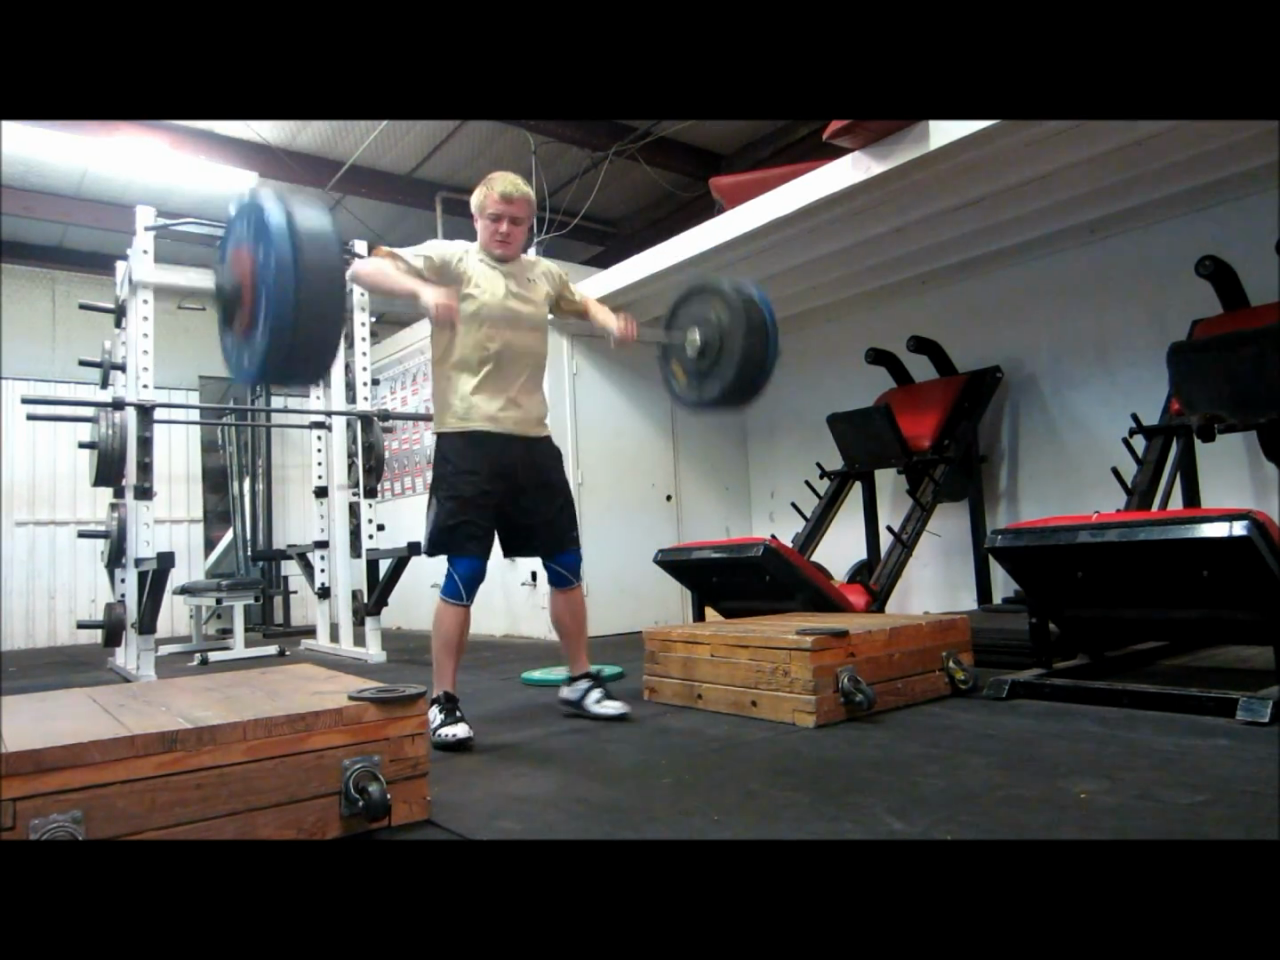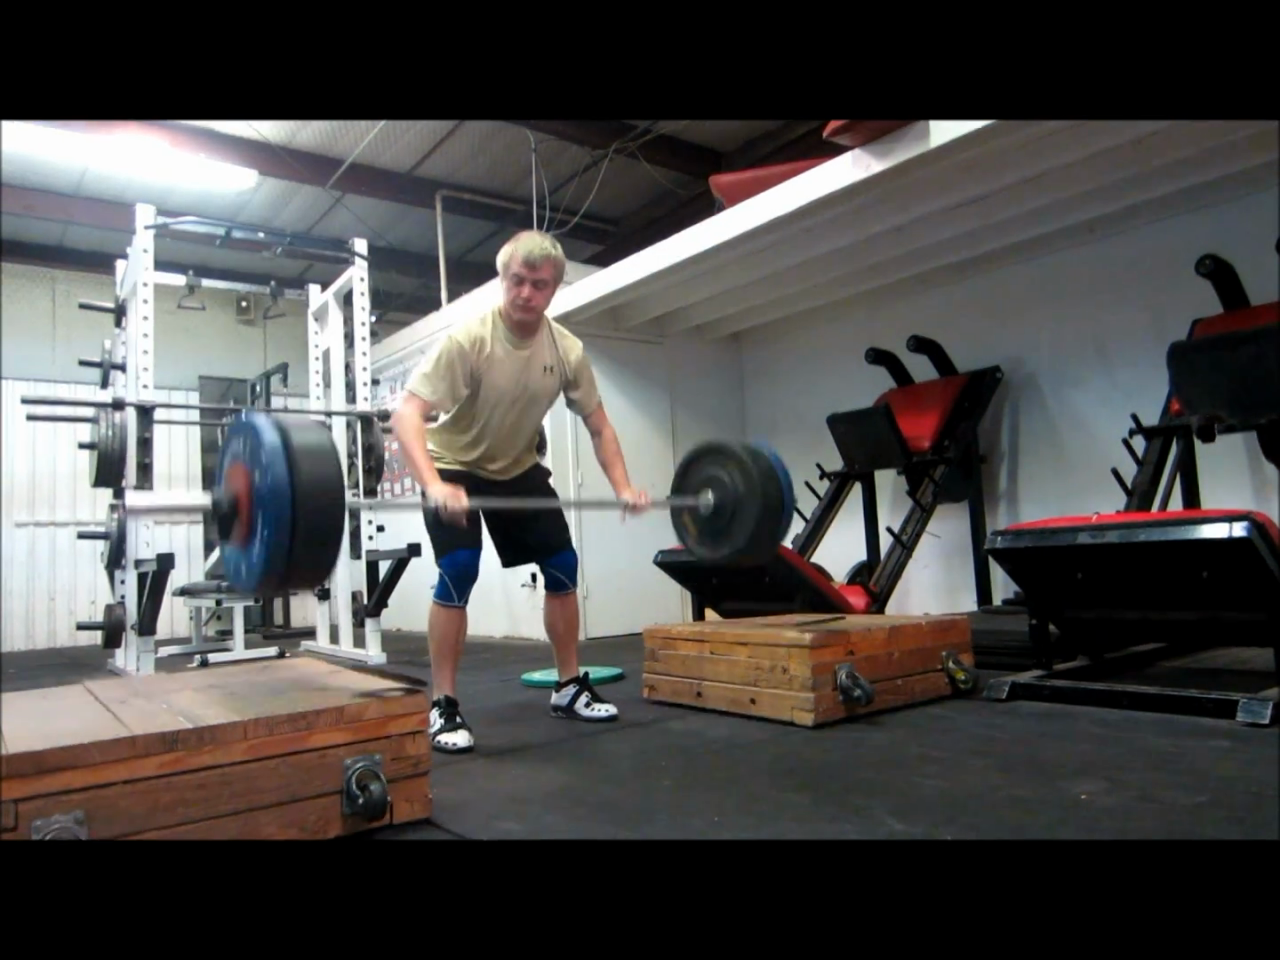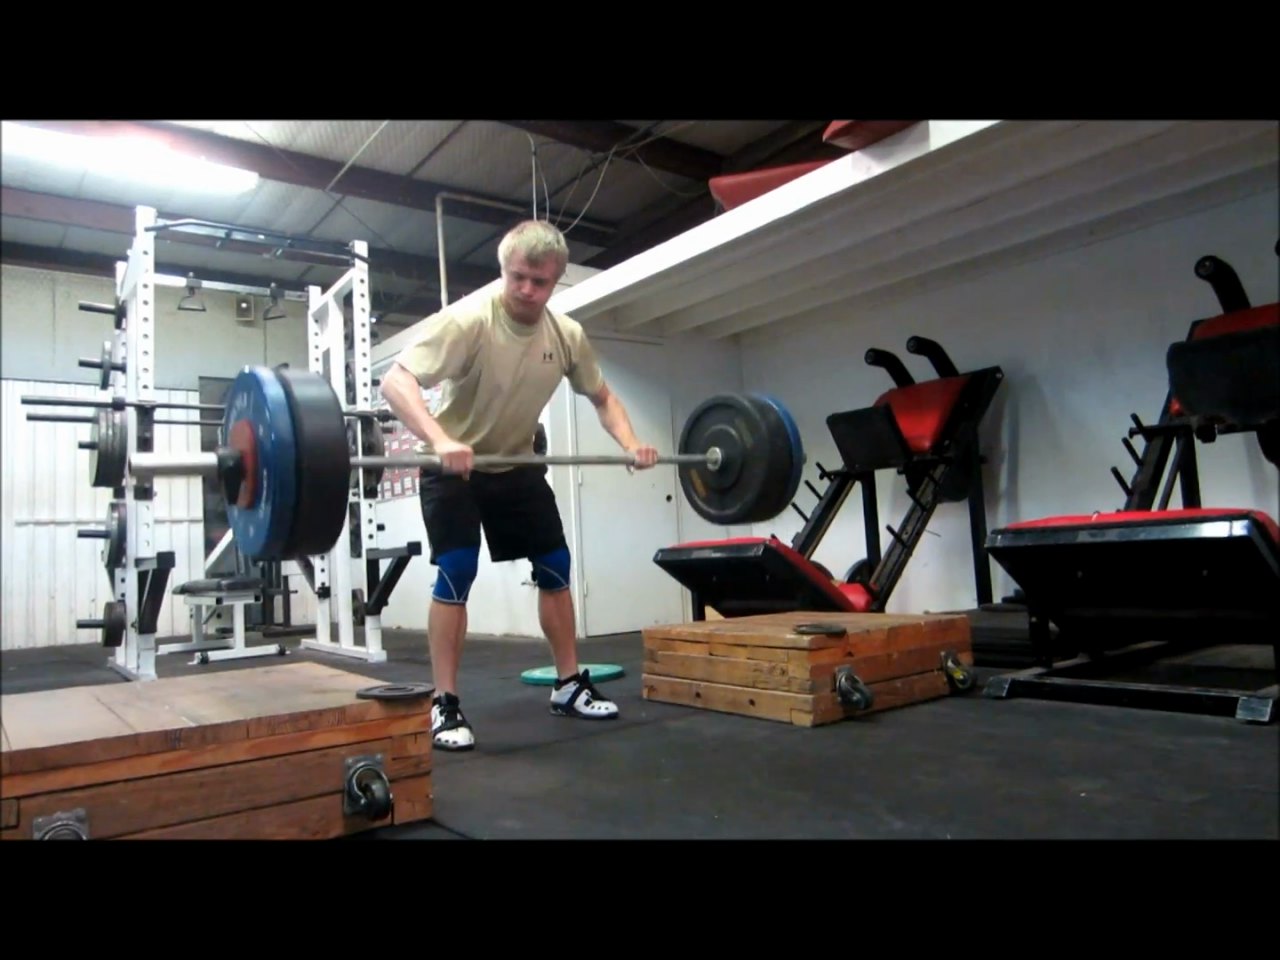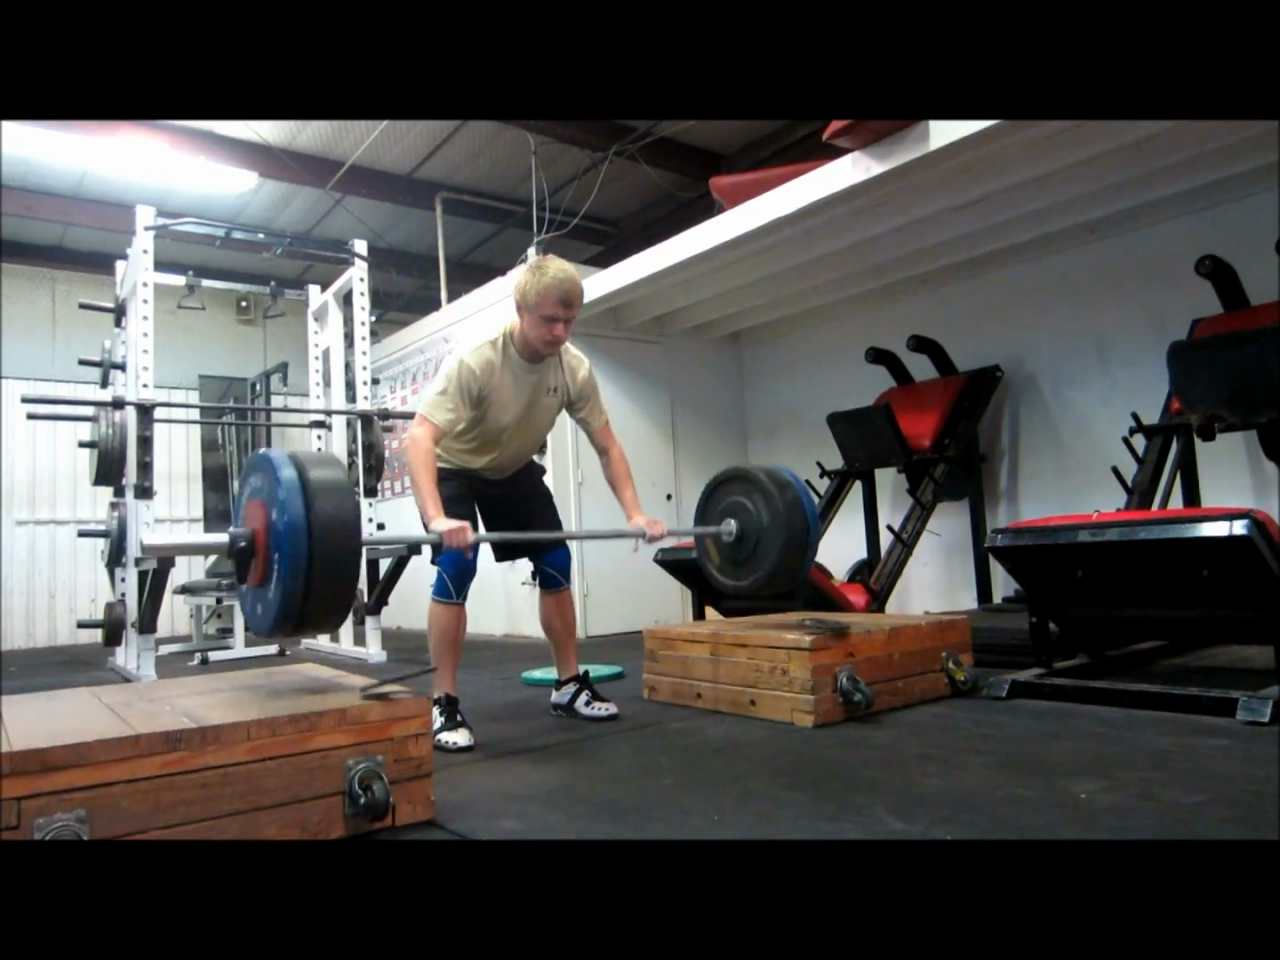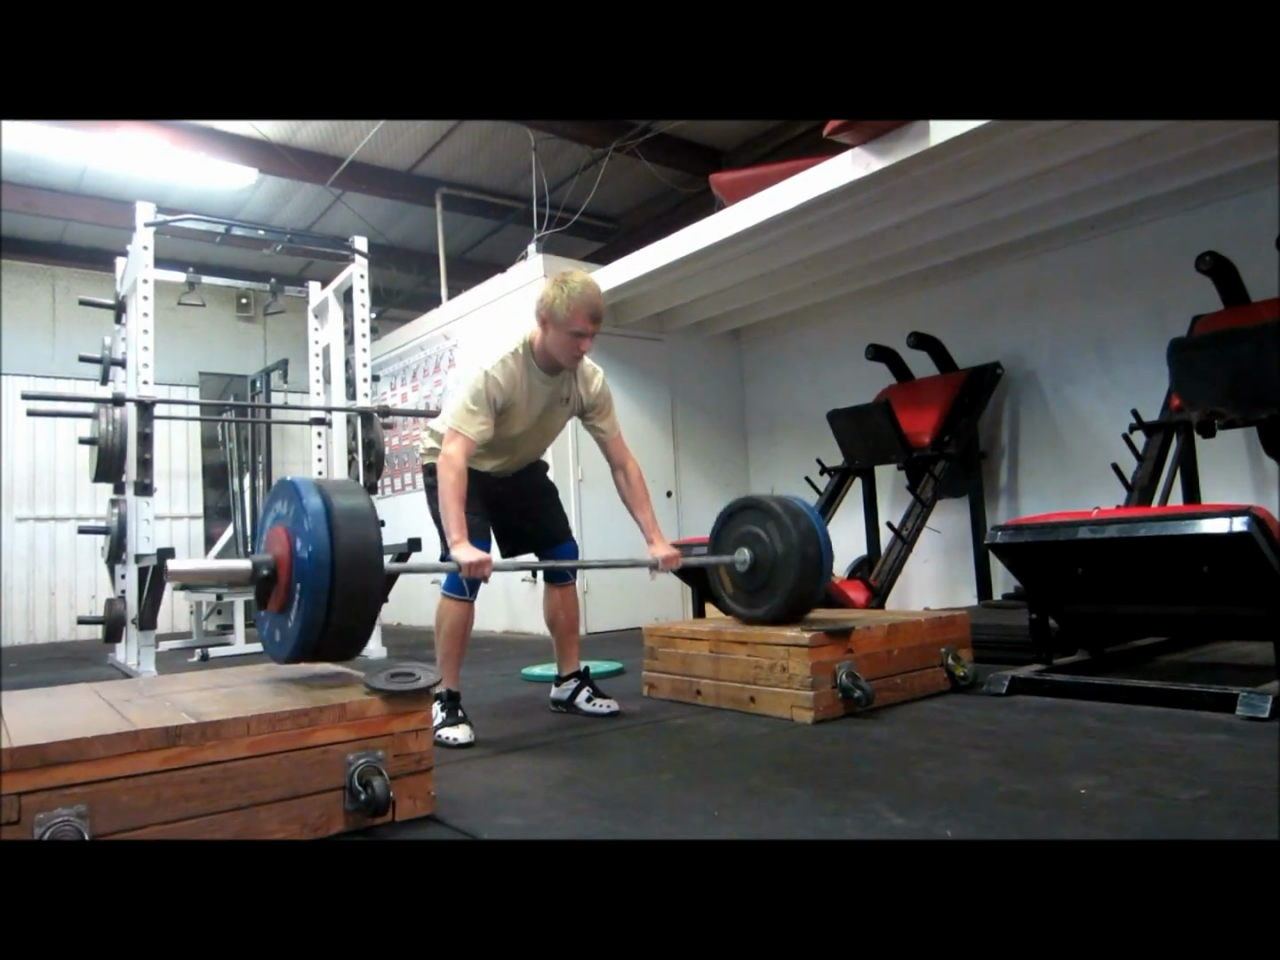
dt=0.3s
person 1, frame 1
left shoulder: (546, 274)
right shoulder: (450, 258)
left elbow: (584, 306)
right elbow: (364, 268)
left wrist: (610, 320)
right wrist: (423, 290)
left hip: (532, 442)
right hip: (468, 441)
left knee: (565, 561)
right knee: (466, 570)
left ankle: (581, 682)
right ankle: (444, 703)
person 1, frame 2
left shoulder: (567, 349)
right shoulder: (467, 337)
left elbow: (598, 425)
right elbow: (407, 412)
left wrist: (623, 487)
right wrist: (432, 483)
left hip: (520, 470)
right hip: (456, 472)
left knee: (564, 568)
right knee: (458, 573)
left ankle: (569, 687)
right ankle: (444, 708)
person 1, frame 3
left shoulder: (568, 334)
right shoulder: (467, 322)
left elbow: (602, 396)
right elbow: (398, 380)
left wrist: (629, 441)
right wrist: (439, 439)
left hip: (515, 466)
right hip: (453, 464)
left knee: (555, 563)
right knee: (457, 569)
left ankle: (569, 686)
right ankle: (445, 705)
person 1, frame 4
left shoulder: (575, 368)
right shoulder: (477, 360)
left elbow: (606, 445)
right elbow: (419, 436)
left wrist: (634, 512)
right wrist: (436, 517)
left hip: (515, 470)
right hip: (454, 467)
left knee: (556, 566)
right knee: (456, 571)
left ankle: (569, 685)
right ankle: (445, 706)
person 1, frame 5
left shoulder: (589, 380)
right shoulder: (498, 371)
left elbow: (621, 462)
right elbow: (452, 454)
left wrist: (654, 537)
right wrist: (458, 541)
left hip: (517, 466)
right hip: (459, 462)
left knee: (563, 558)
right knee: (469, 567)
left ankle: (569, 682)
right ankle: (447, 701)
